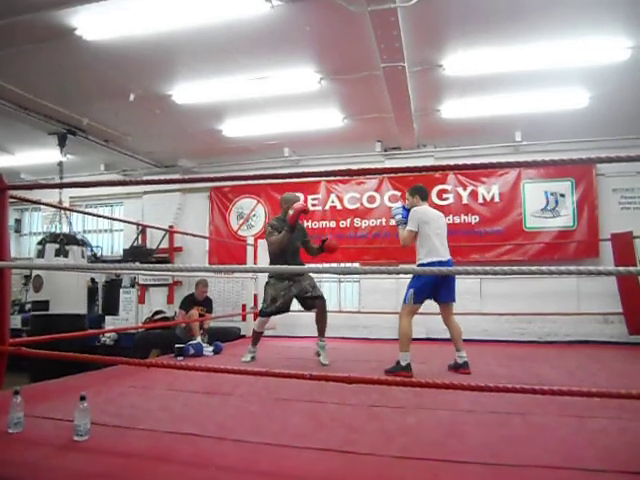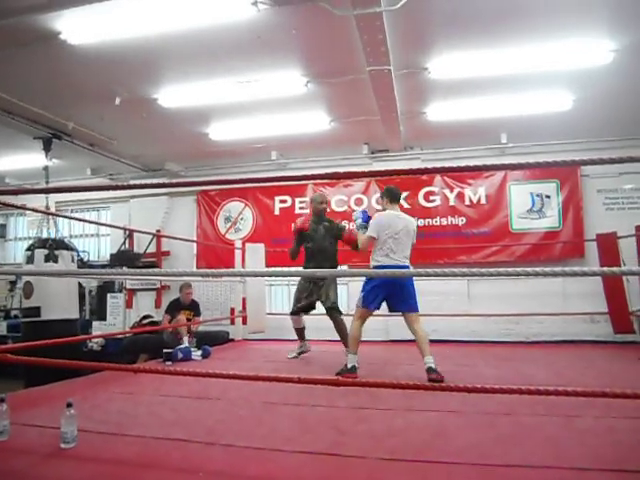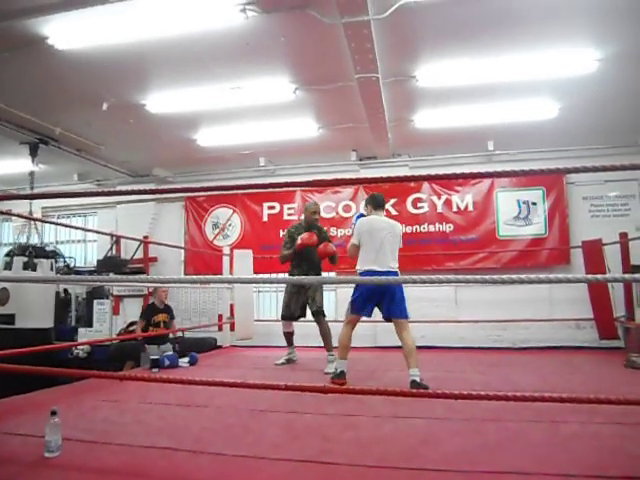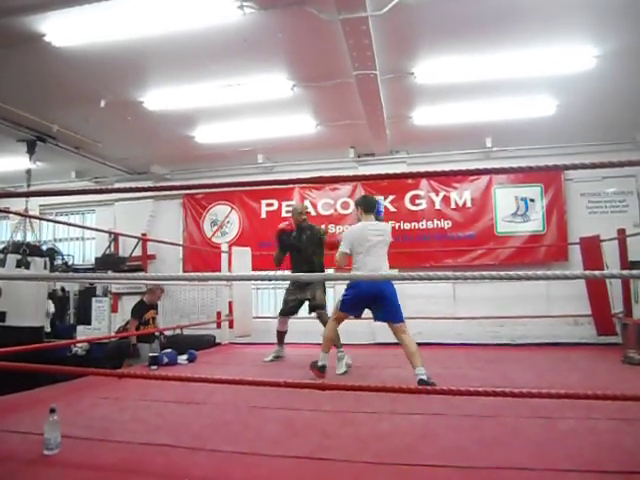
dt=0.7s
person 1, frame 1
left shoulder: (416, 212)
right shoulder: (439, 215)
left elbow: (405, 240)
left wrist: (399, 222)
left hip: (428, 268)
right hip: (446, 265)
left knee: (406, 315)
right knee: (448, 317)
left ankle: (404, 364)
right ankle: (461, 360)
person 1, frame 2
left shoulder: (379, 218)
right shoulder: (411, 221)
left elbow: (363, 246)
left wrist: (361, 226)
left hip: (380, 274)
right hip: (403, 274)
left knee: (358, 319)
right knee: (414, 323)
left ankle: (351, 366)
right ankle: (431, 367)
person 1, frame 3
left shoulder: (362, 223)
right shoulder: (397, 226)
left elbow: (351, 252)
left hip: (367, 278)
right hip: (391, 278)
left knee: (349, 324)
right knee: (403, 329)
left ankle: (341, 372)
right ankle: (415, 378)
person 1, frame 4
left shoulder: (352, 231)
right shoulder: (386, 228)
left elbow: (339, 262)
left wrist: (343, 244)
left hip: (360, 284)
right hip: (383, 285)
left knee: (334, 320)
right knee: (402, 332)
left ankle: (321, 365)
right ankle: (422, 376)
person 2, frame 1
left shoulder: (300, 227)
right shoulder: (274, 224)
left elbow: (310, 250)
right elbow: (273, 249)
left wrist: (322, 247)
right wrist: (289, 227)
left hip: (299, 275)
right hip: (279, 278)
left knee: (320, 302)
right knee: (264, 315)
left ankle: (321, 347)
right ankle: (251, 350)
person 2, frame 2
left shoulder: (334, 226)
right shoulder: (304, 226)
left elbow: (356, 246)
right elbow: (293, 256)
left wrist: (353, 239)
right wrist: (296, 236)
left hip: (327, 277)
right hip: (308, 277)
left knee: (334, 314)
right knee: (295, 313)
right ankle: (303, 345)
person 2, frame 3
left shoulder: (322, 233)
right shoulder: (292, 231)
left elbow: (334, 262)
right elbow: (282, 259)
left wrist: (332, 254)
right wrist: (296, 249)
left knee: (319, 317)
right knee: (286, 317)
left ankle: (331, 358)
right ankle: (291, 353)
person 2, frame 4
left shoulder: (317, 232)
right shoulder: (287, 236)
right elbow: (277, 263)
right wrist: (280, 245)
left hip: (315, 280)
right hip: (297, 281)
left knee: (321, 313)
right knee: (283, 315)
left ankle: (342, 356)
right ankle: (279, 350)
